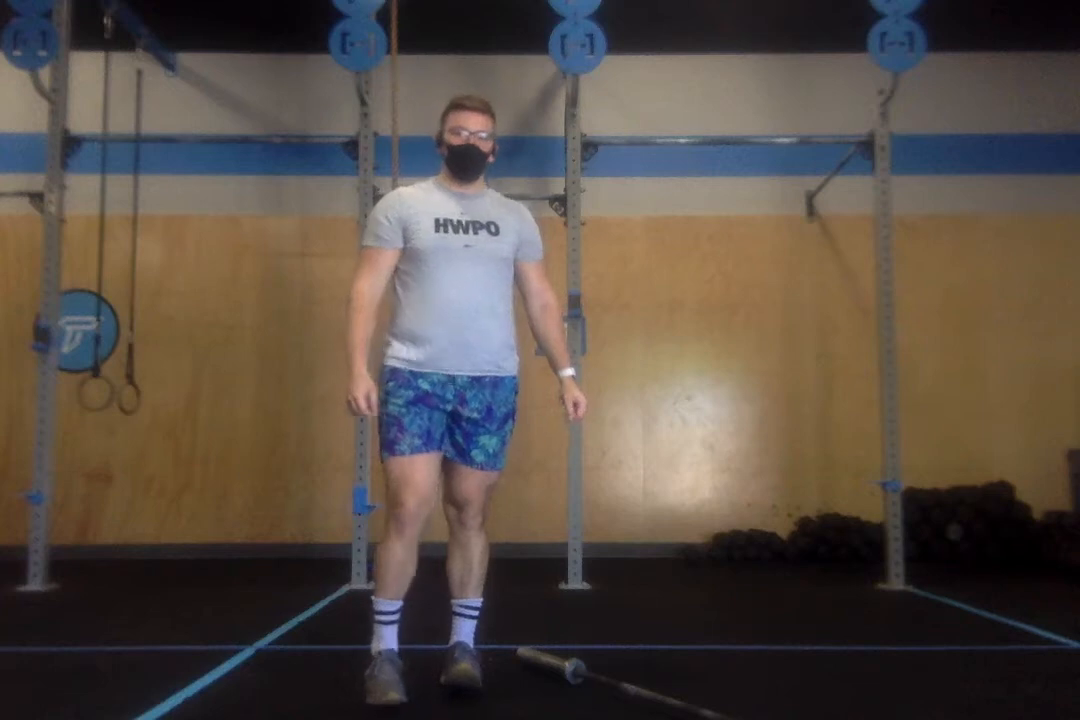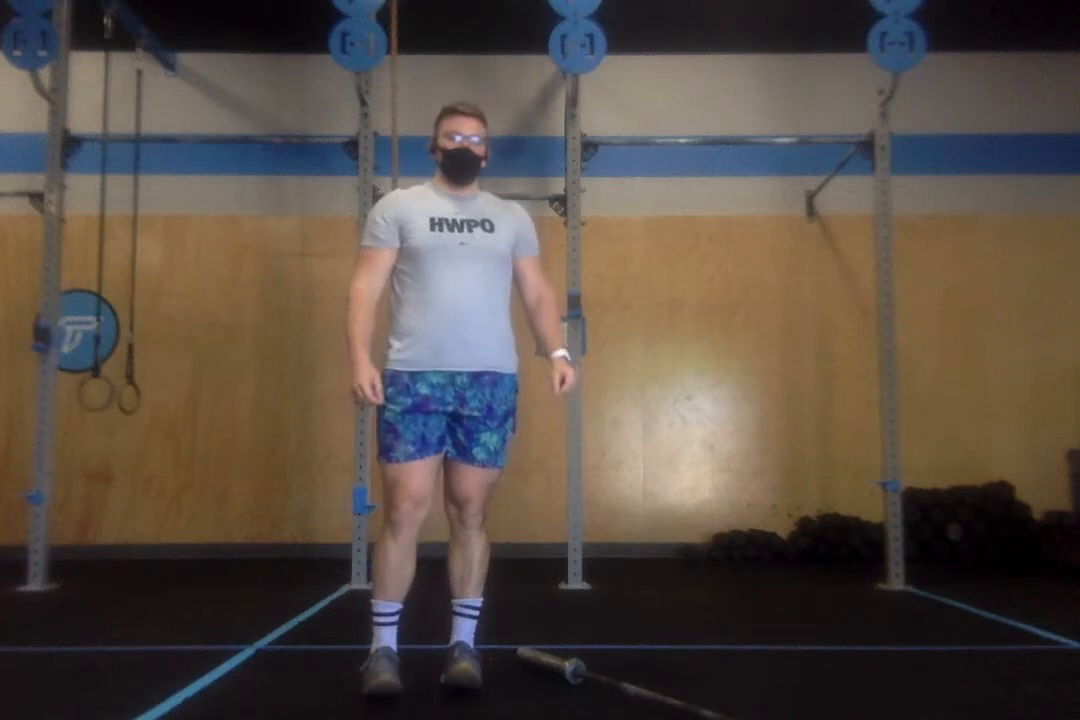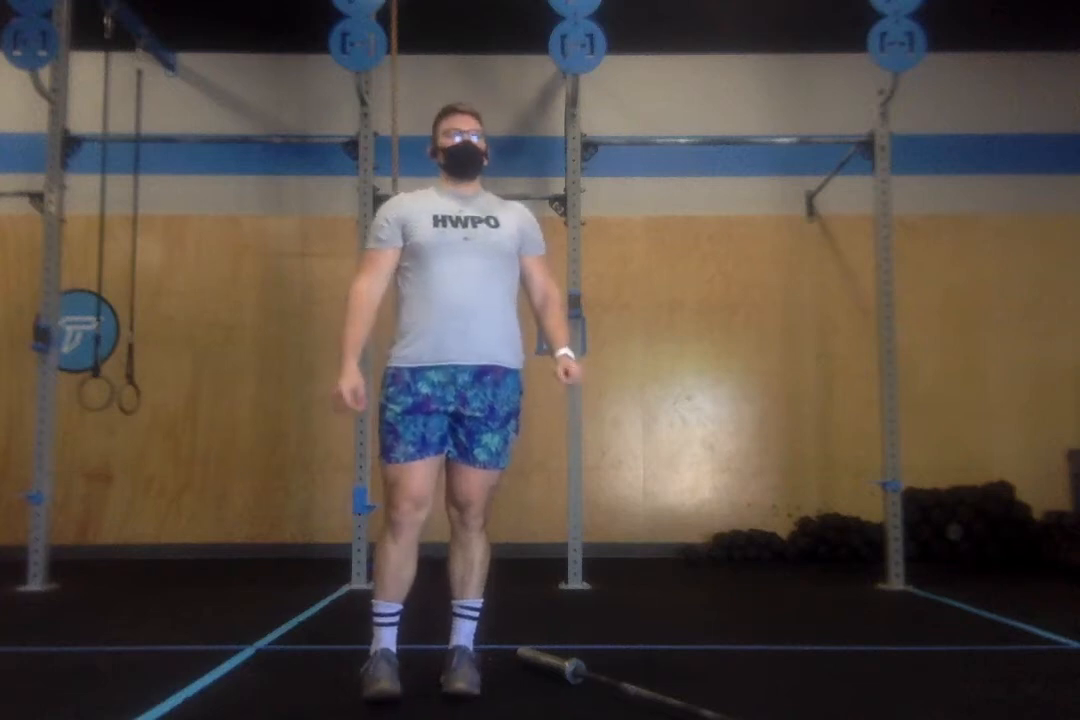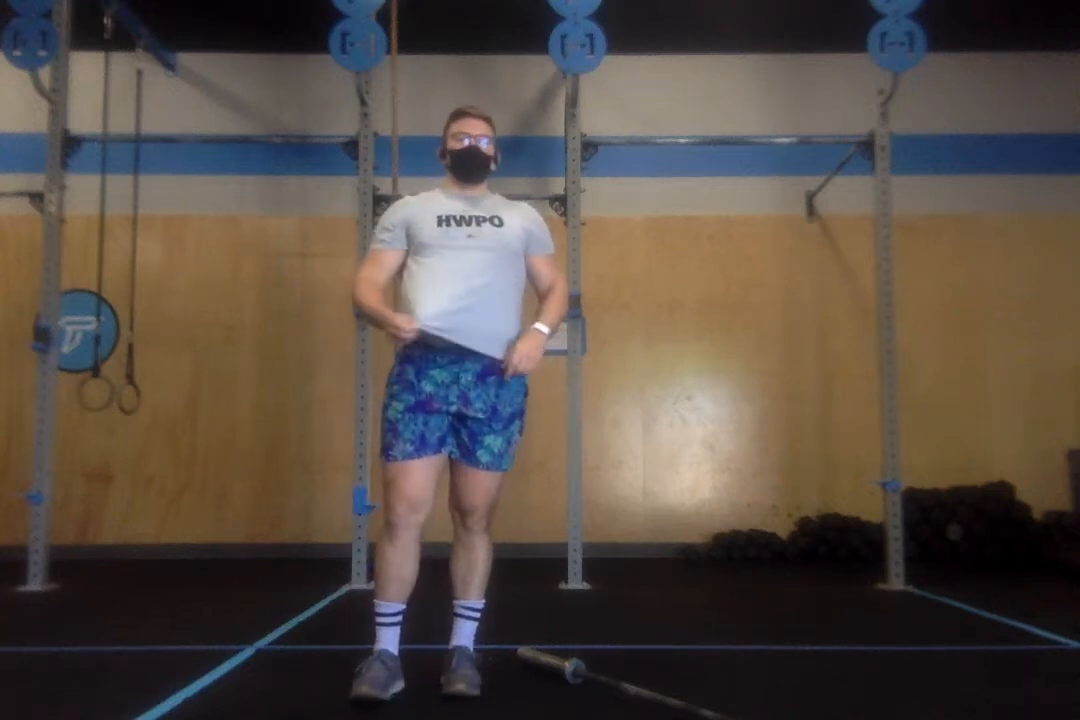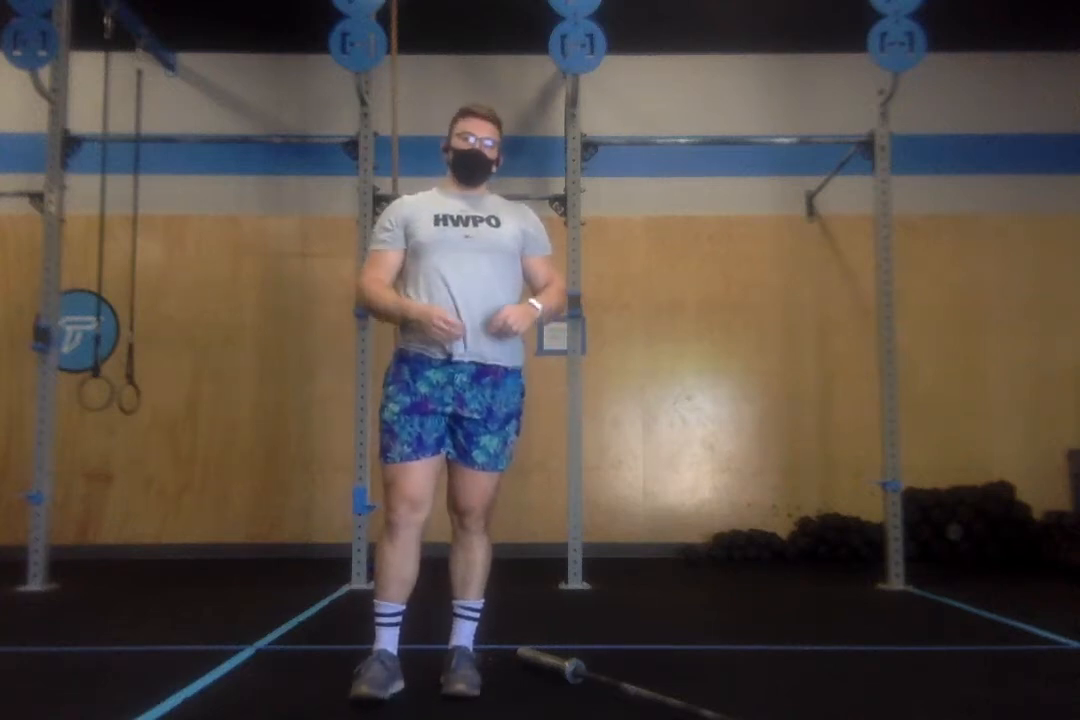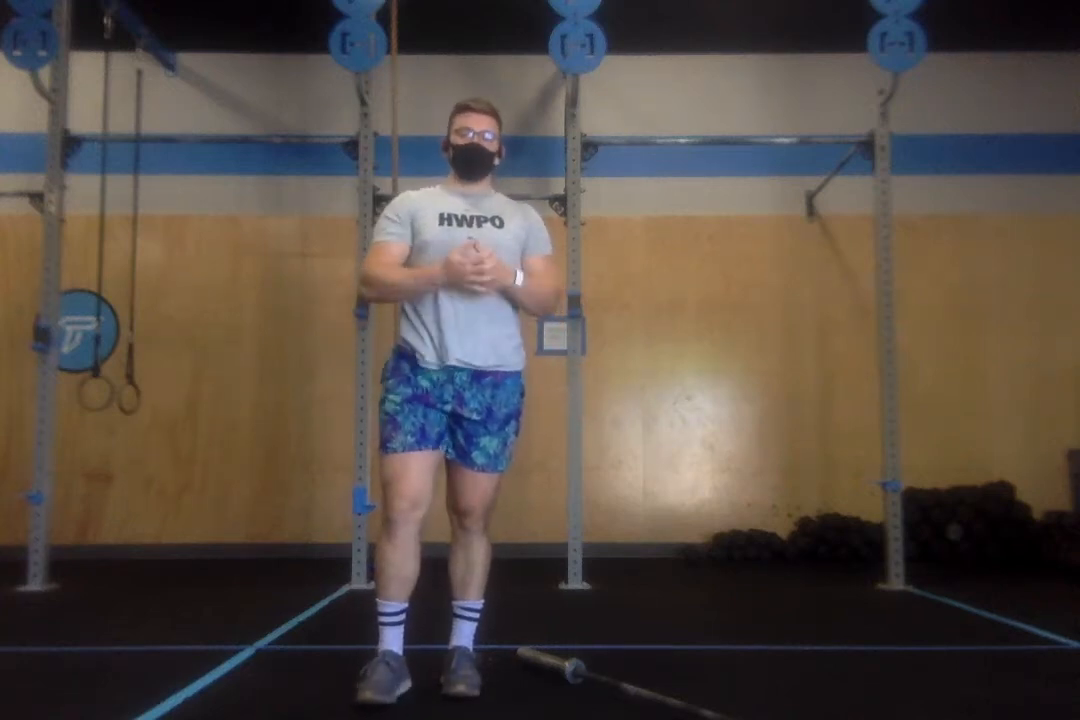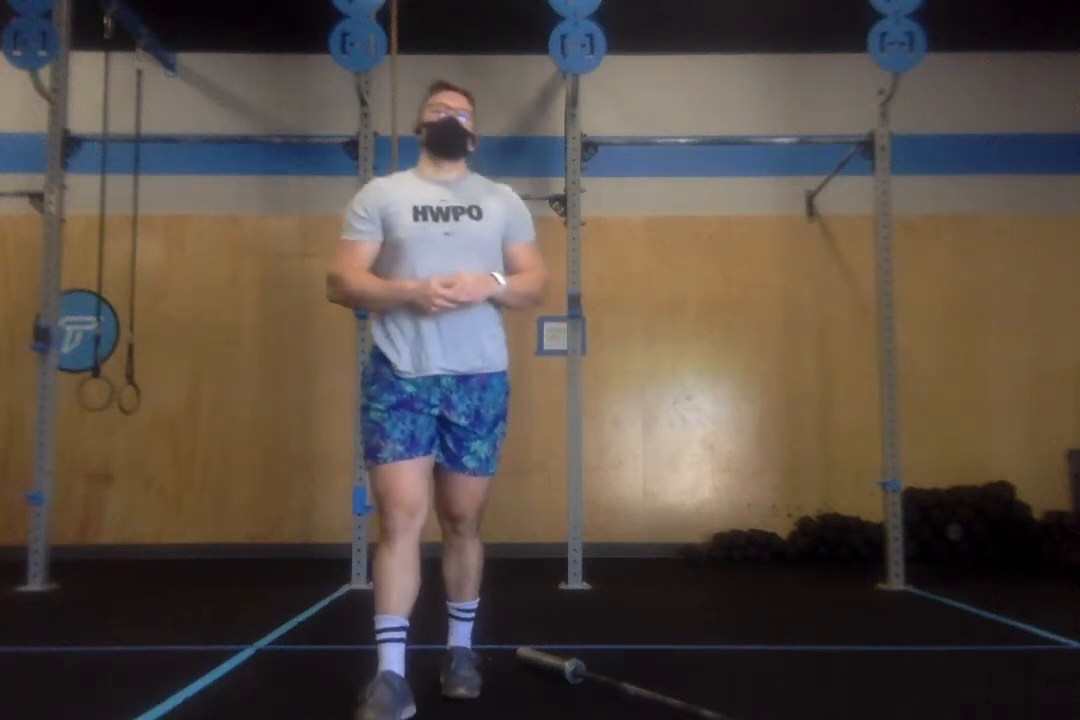
dt=0.5s
person 1, frame 1
left shoulder: (516, 217)
right shoulder: (401, 205)
left elbow: (541, 301)
right elbow: (367, 290)
left wrist: (565, 373)
right wrist: (358, 368)
left hip: (491, 382)
right hip: (414, 377)
left knee: (469, 515)
right knee: (407, 511)
left ankle: (462, 642)
right ankle: (383, 650)
person 1, frame 2
left shoulder: (512, 217)
right shoulder: (397, 207)
left elbow: (538, 293)
right elbow: (365, 287)
left wrist: (558, 353)
right wrist: (361, 358)
left hip: (491, 381)
right hip: (414, 378)
left knee: (469, 513)
right knee: (405, 511)
left ankle: (463, 643)
right ankle: (383, 647)
person 1, frame 3
left shoulder: (517, 217)
right shoulder: (402, 209)
left elbow: (545, 291)
right elbow: (368, 287)
left wrist: (563, 349)
right wrist: (350, 362)
left hip: (494, 379)
right hip: (416, 376)
left knee: (470, 515)
right knee: (406, 511)
left ankle: (462, 648)
right ankle: (383, 650)
person 1, frame 4
left shoulder: (524, 218)
right shoulder: (407, 211)
left elbow: (554, 286)
right elbow: (366, 282)
left wrist: (539, 331)
right wrist: (387, 315)
left hip: (497, 377)
right hip: (422, 371)
left knee: (474, 516)
right knee: (404, 511)
left ankle: (462, 648)
right ankle: (385, 652)
person 1, frame 5
left shoulder: (521, 219)
right shoulder: (406, 210)
left elbow: (555, 288)
right elbow: (370, 287)
left wrist: (531, 309)
right wrist: (417, 313)
left hip: (495, 379)
right hip: (419, 372)
left knee: (472, 516)
right knee: (405, 511)
left ankle: (462, 648)
right ankle: (384, 653)
person 1, frame 6
left shoulder: (524, 218)
right shoulder: (409, 206)
left elbow: (549, 298)
right elbow: (372, 281)
left wrist: (507, 276)
right wrist: (442, 271)
left hip: (494, 381)
right hip: (418, 373)
left knee: (472, 517)
right knee: (403, 507)
left ankle: (461, 648)
right ankle: (390, 653)
person 1, frame 7
left shoulder: (503, 201)
right shoulder: (380, 195)
left elbow: (535, 284)
right elbow: (340, 283)
left wrist: (491, 284)
right wrist: (409, 289)
left hip: (479, 381)
right hip: (398, 379)
left knee: (462, 521)
right knee: (401, 518)
left ankle: (460, 647)
